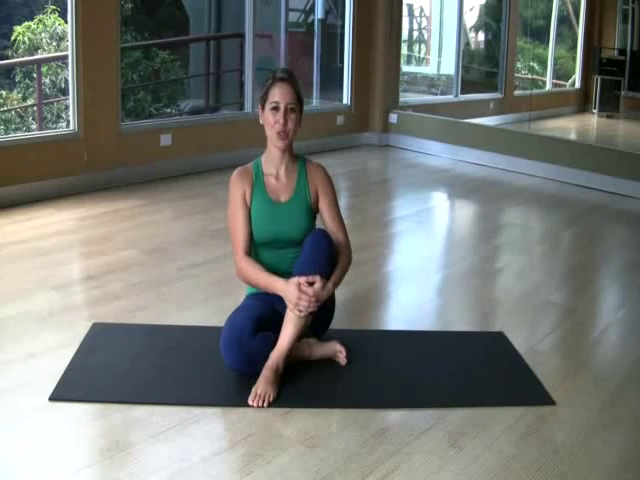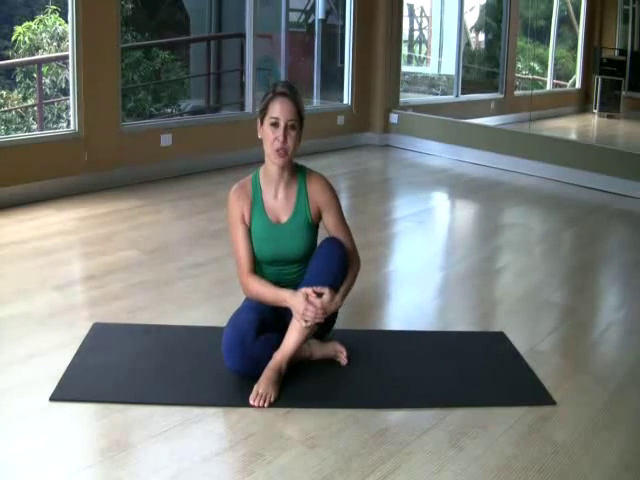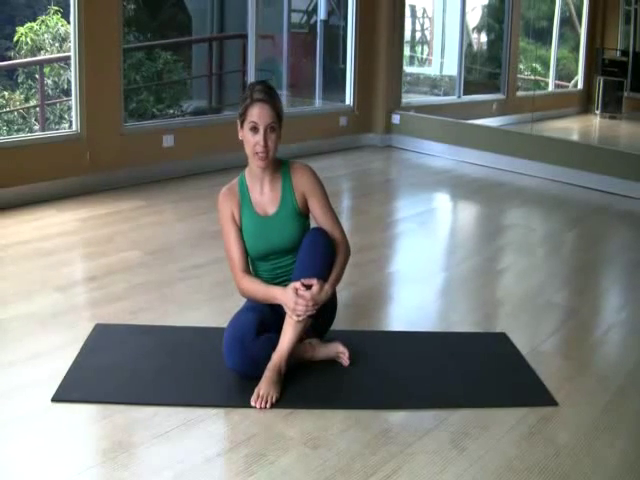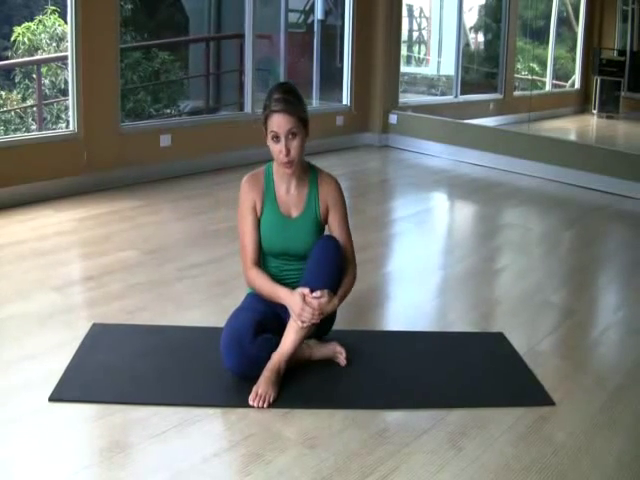
dt=1s
person 1, frame 1
left shoulder: (316, 175)
right shoulder: (243, 179)
left elbow: (343, 249)
right elbow: (242, 262)
left wrist: (328, 286)
right wrist: (283, 286)
left hip: (310, 303)
right hip: (265, 297)
left knee: (318, 241)
right knee: (233, 347)
left ankle: (276, 361)
right ankle: (309, 348)
person 1, frame 2
left shoulder: (317, 187)
right shoulder: (241, 195)
left elbow: (351, 257)
right elbow: (248, 279)
left wrist: (337, 298)
right wrist: (290, 298)
left hip: (311, 306)
right hip: (267, 301)
left knee: (332, 249)
right knee: (235, 352)
left ankle: (278, 363)
right ankle: (309, 349)
person 1, frame 3
left shoulder: (302, 177)
right shoulder: (230, 197)
left elbow: (341, 243)
right elbow: (242, 278)
left wrist: (326, 288)
right wrist: (282, 294)
left hip: (310, 302)
right hip: (268, 301)
left knee: (317, 239)
right knee: (236, 351)
left ankle: (278, 362)
right ankle: (311, 349)
person 1, frame 4
left shoulder: (327, 187)
right shoulder: (253, 185)
left elbow: (348, 264)
right elbow: (251, 269)
left wrist: (334, 299)
right wrist: (288, 297)
left hip: (312, 306)
right hip: (269, 298)
left knee: (328, 248)
right knee: (233, 352)
left ankle: (277, 362)
right ankle: (308, 350)
